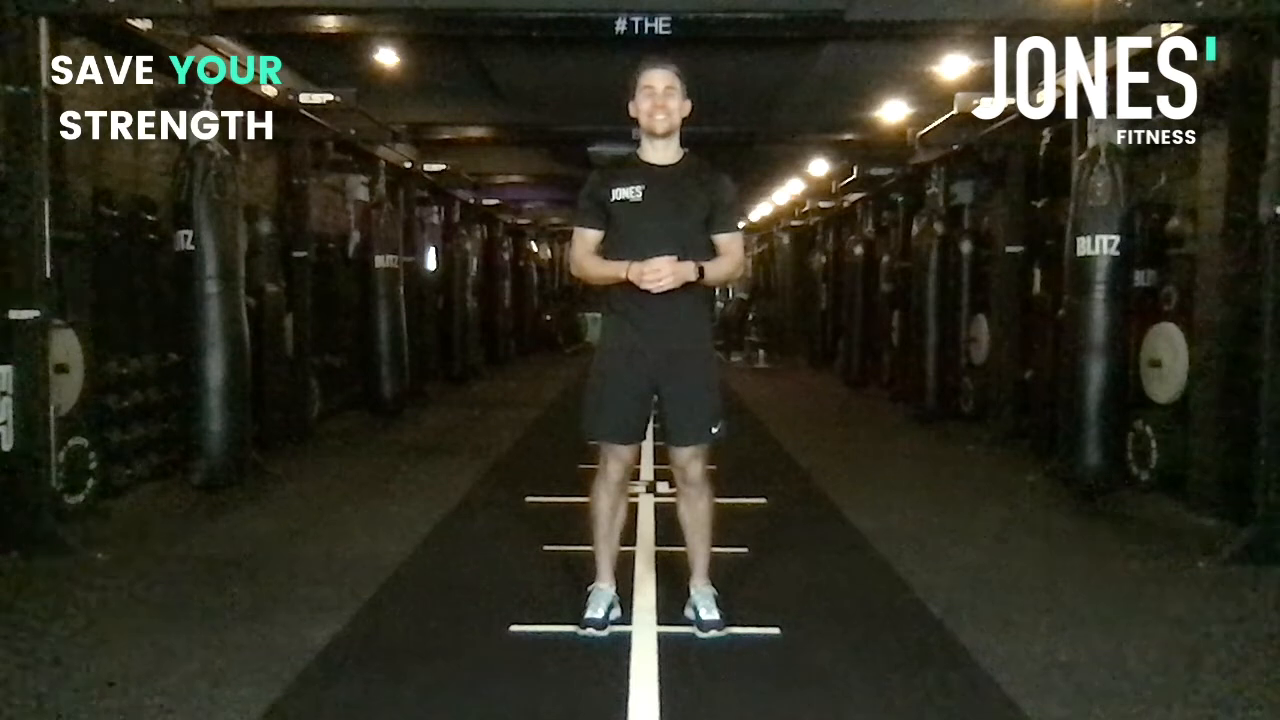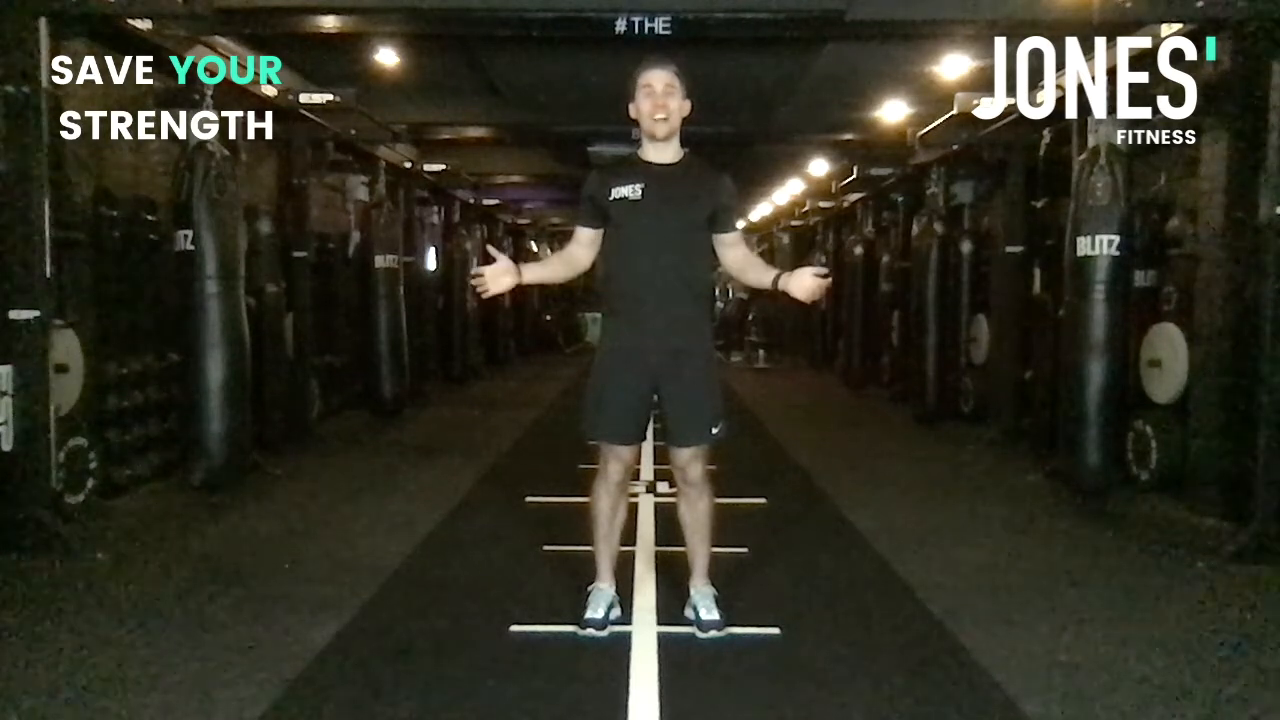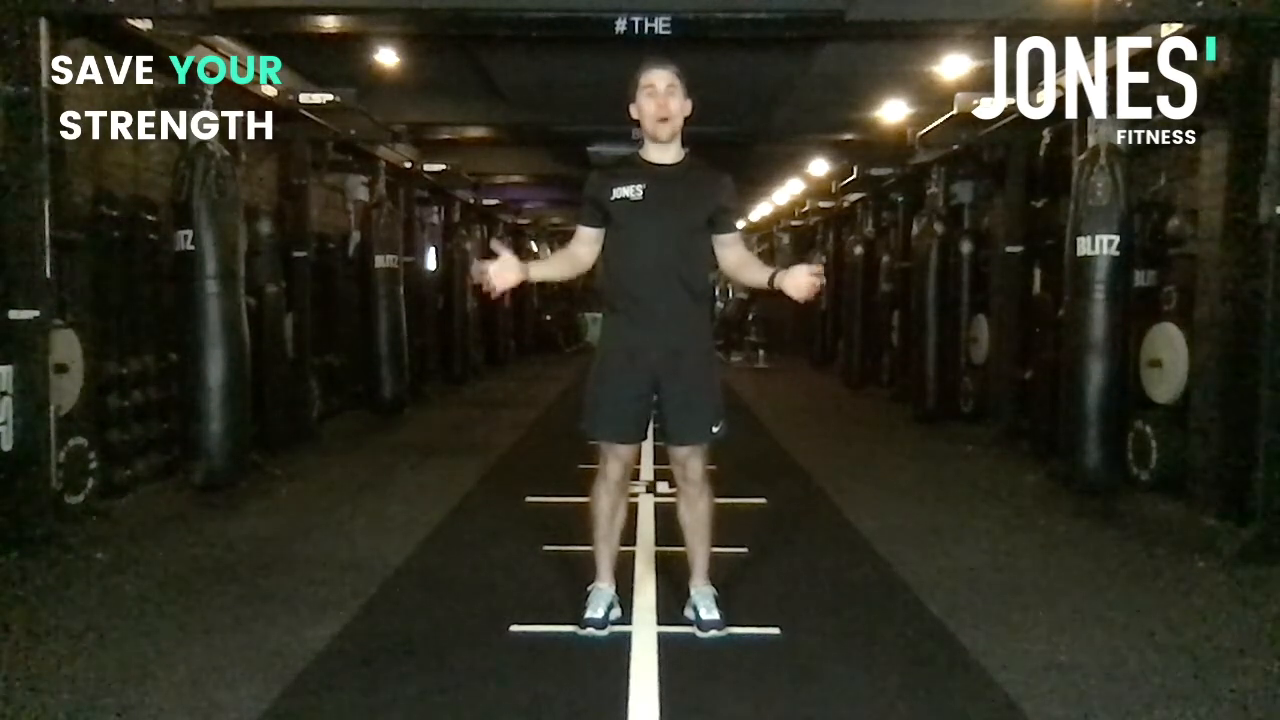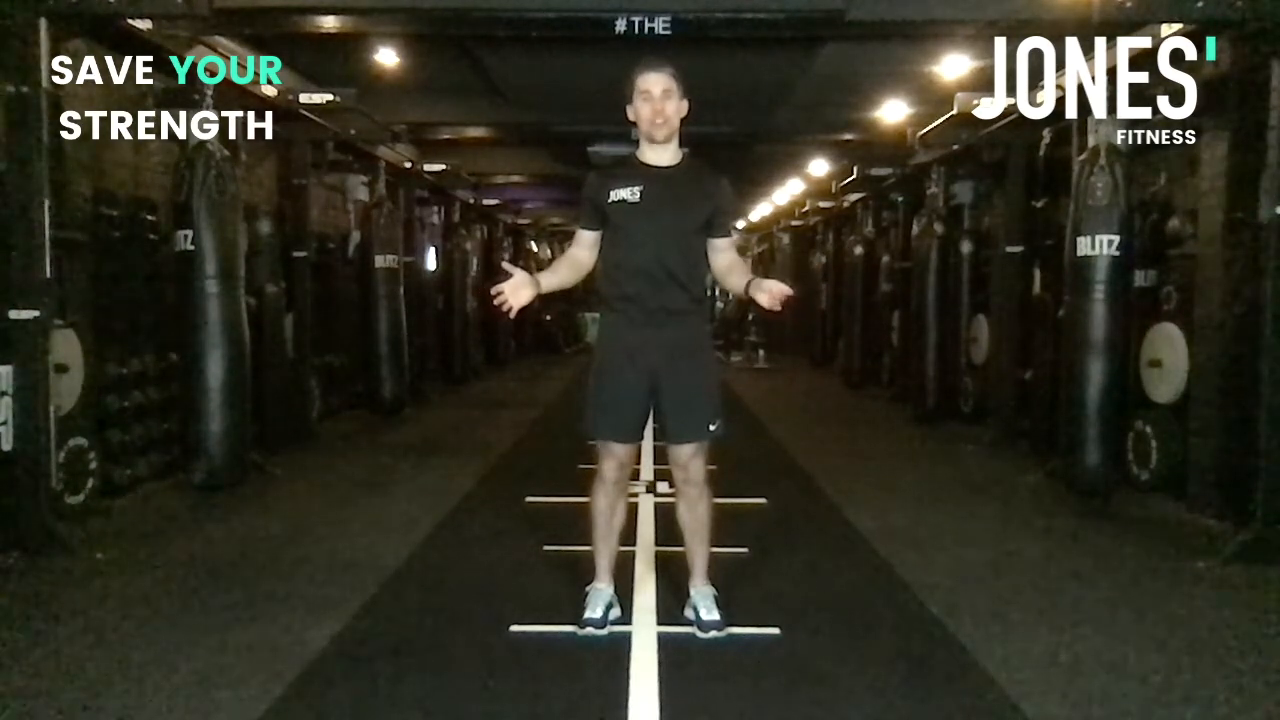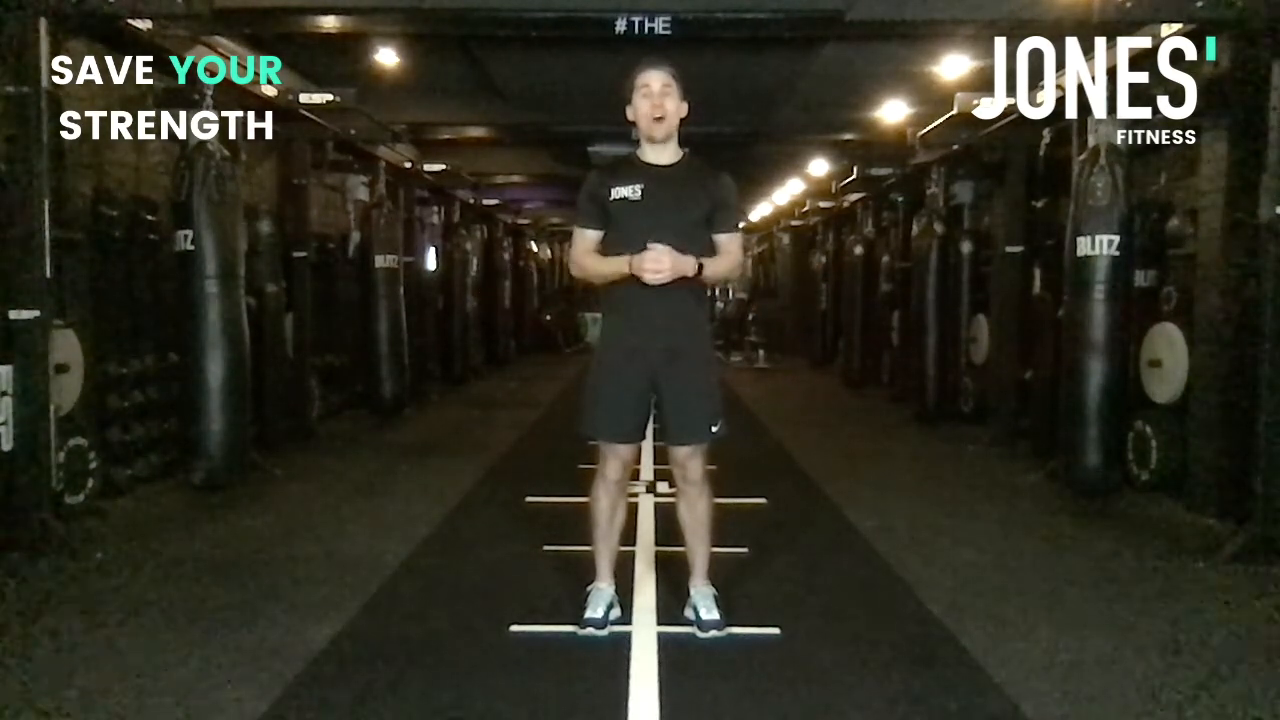
dt=1s
person 1, frame 1
left shoulder: (712, 182)
right shoulder: (606, 180)
left elbow: (734, 261)
right elbow: (580, 259)
left wrist: (690, 270)
right wrist: (630, 270)
left hip: (689, 349)
right hip: (623, 347)
left knee: (692, 470)
right knee: (613, 467)
left ankle: (700, 589)
right ankle: (604, 587)
person 1, frame 2
left shoulder: (712, 183)
right shoulder: (606, 181)
left elbow: (734, 256)
right elbow: (578, 254)
left wrist: (782, 280)
right wrist: (519, 272)
left hip: (689, 348)
right hip: (623, 346)
left knee: (692, 469)
right knee: (614, 467)
left ankle: (700, 590)
right ankle: (604, 588)
person 1, frame 3
left shoulder: (712, 183)
right shoulder: (607, 181)
left elbow: (732, 257)
right elbow: (582, 253)
left wrist: (778, 277)
right wrist: (525, 268)
left hip: (689, 346)
right hip: (623, 345)
left knee: (692, 469)
right knee: (613, 467)
left ankle: (700, 590)
right ankle: (603, 588)
person 1, frame 4
left shoulder: (710, 185)
right shoulder: (604, 183)
left elbow: (724, 260)
right elbow: (581, 255)
left wrist: (753, 284)
right wrist: (537, 282)
left hip: (687, 344)
right hip: (621, 343)
left knee: (691, 469)
right knee: (612, 467)
left ankle: (700, 589)
right ankle: (602, 588)
person 1, frame 5
left shoulder: (712, 182)
right shoulder: (605, 180)
left elbow: (734, 261)
right elbow: (579, 260)
left wrist: (688, 265)
right wrist: (631, 264)
left hip: (688, 345)
right hip: (622, 344)
left knee: (691, 468)
right knee: (613, 466)
left ankle: (700, 589)
right ankle: (603, 587)
